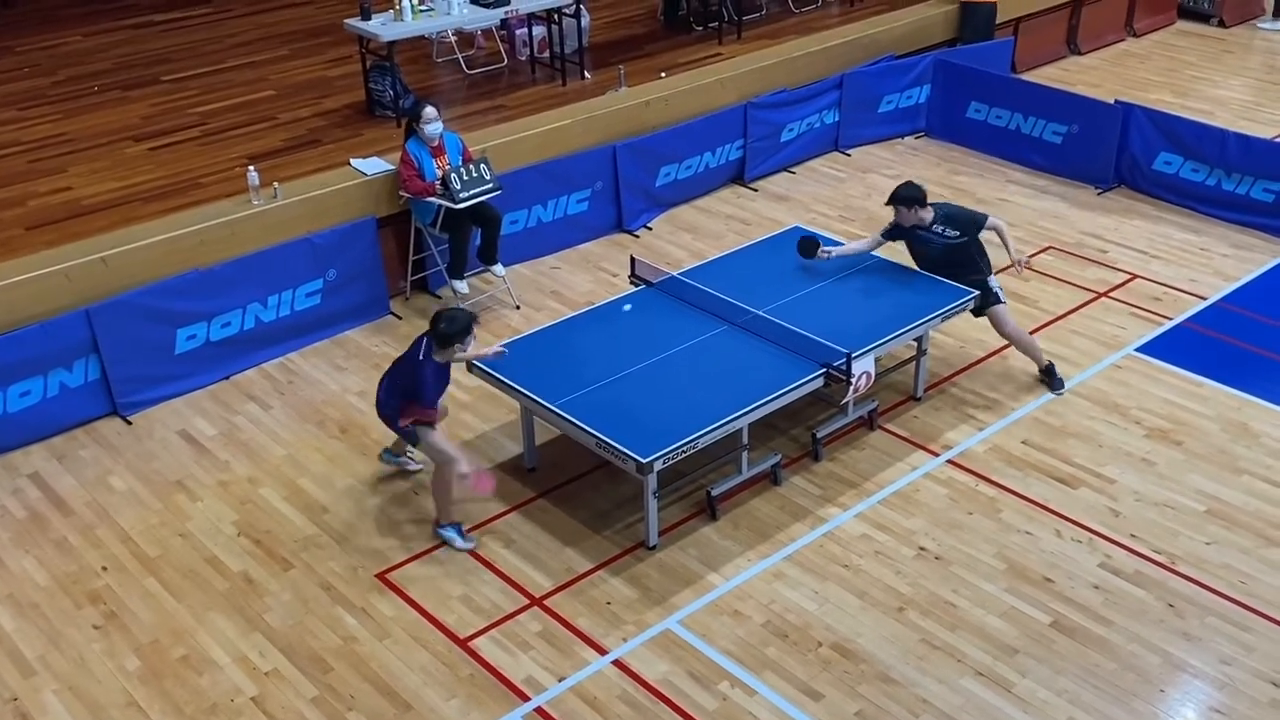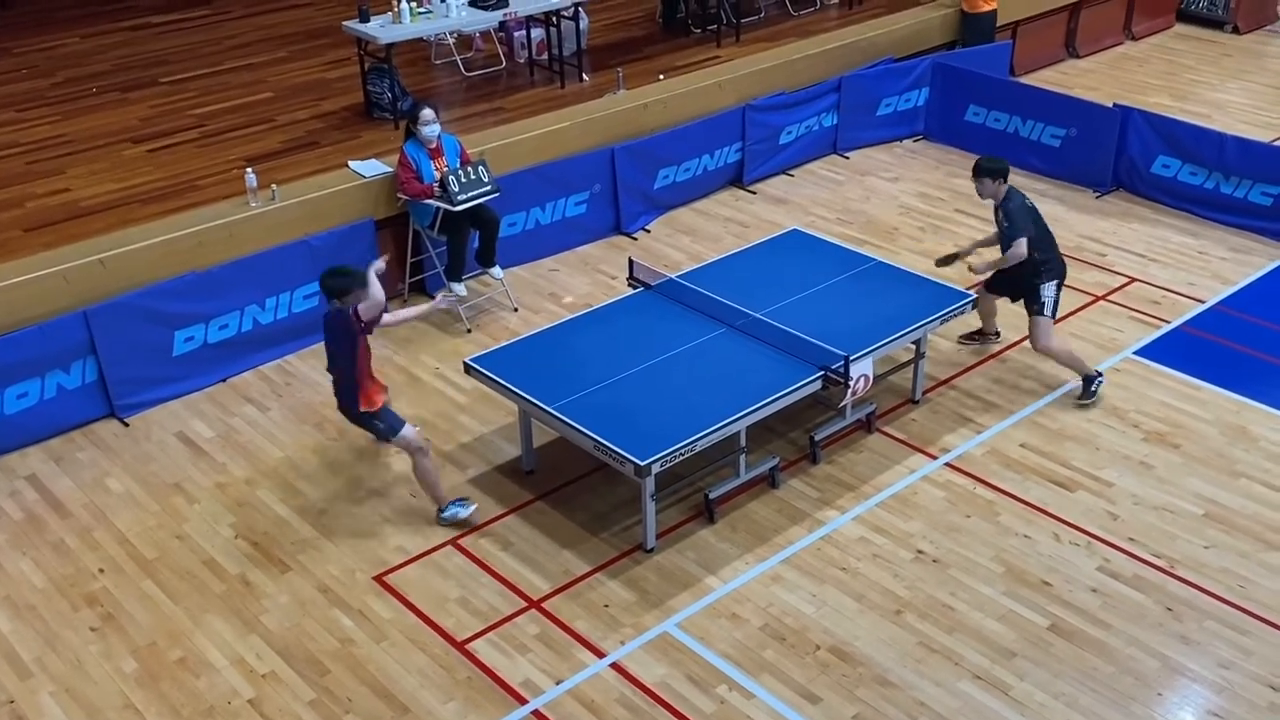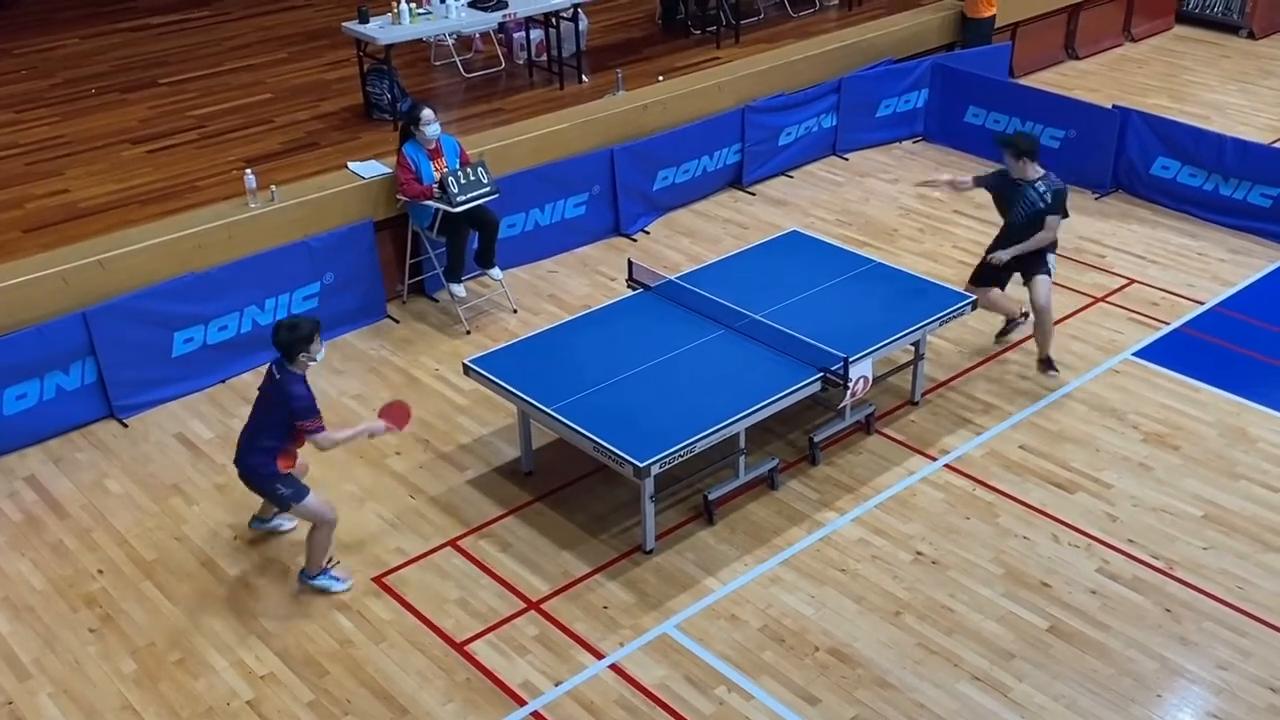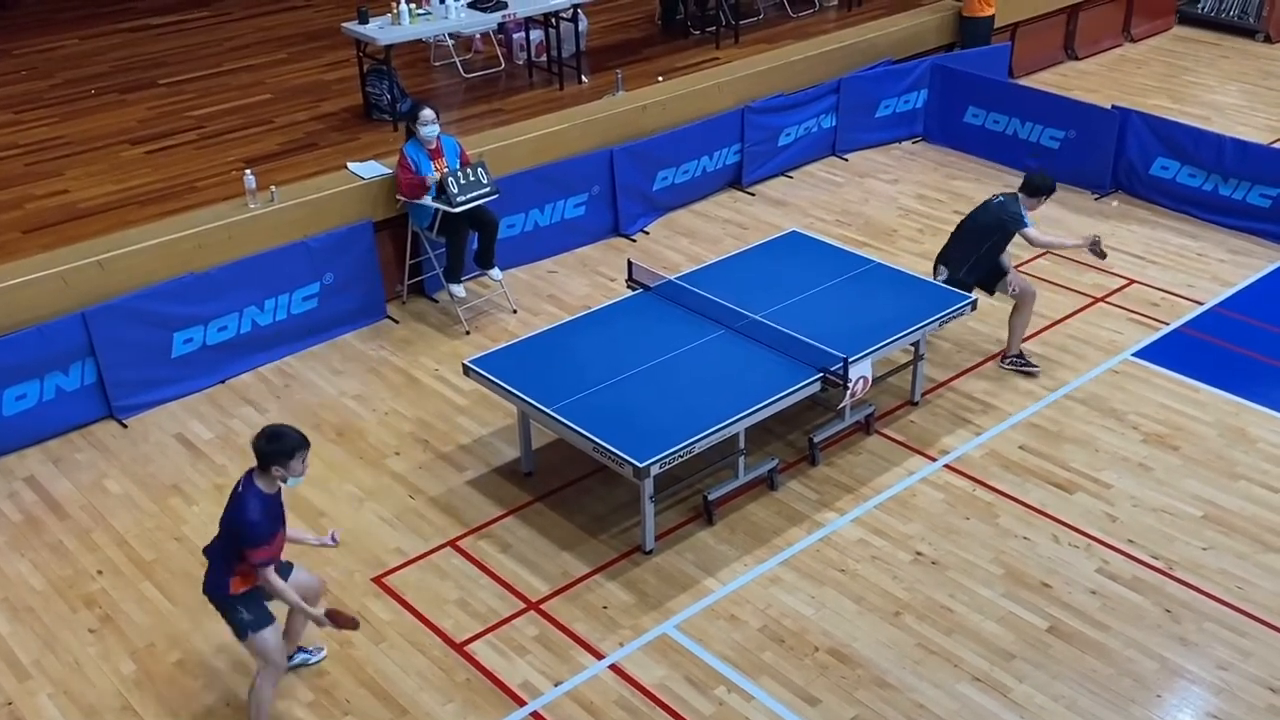
dt=0.5s
person 1, frame 1
left shoulder: (432, 339)
right shoulder: (427, 380)
right elbow: (428, 422)
left wrist: (480, 354)
right wrist: (457, 461)
left hip: (398, 395)
right hip: (398, 411)
left knee: (433, 420)
right knee: (446, 459)
left ankle: (395, 453)
right ankle: (446, 524)
person 1, frame 2
left shoulder: (348, 316)
right shoulder: (340, 320)
left elbow: (386, 319)
right elbow: (376, 304)
left wrist: (430, 306)
right wrist: (371, 274)
left hip: (359, 391)
right hip: (361, 404)
left knee: (384, 403)
right knee: (419, 447)
left ankle: (385, 434)
right ankle: (445, 507)
person 1, frame 3
left shoulder: (278, 368)
right shoulder: (298, 395)
right elbow: (323, 442)
right wrist: (366, 428)
left hip: (250, 453)
right hip: (262, 468)
left knee: (298, 470)
right knee: (327, 517)
left ankle: (264, 518)
right ankle: (314, 574)
person 1, frame 4
left shoulder: (261, 481)
right shoulder: (253, 517)
left elbow: (276, 532)
right elbow: (268, 577)
left wrist: (318, 540)
right wrist: (311, 614)
left hip: (251, 570)
right hip: (232, 587)
left knee: (315, 587)
right knee: (275, 662)
left ankle: (291, 651)
person 2, frame 1
left shoulder: (952, 215)
right shoulder: (903, 226)
left elbow: (996, 224)
right elbow: (871, 242)
left wrist: (1012, 253)
right wrist: (834, 252)
left hip: (975, 276)
right hip: (937, 278)
left knee: (1009, 330)
left ankle: (1046, 368)
person 2, frame 2
left shoulder: (1013, 207)
right shoulder: (1002, 202)
left elbow: (1020, 252)
left wrist: (987, 266)
right wrist: (973, 246)
left hip: (1045, 272)
right hip: (1023, 267)
left knee: (1041, 343)
right knee: (983, 296)
left ankle: (1091, 375)
right ankle: (988, 333)
person 2, frame 3
left shoulder: (1055, 189)
right shoulder: (1005, 178)
left elbow: (1049, 234)
right elbow: (966, 184)
left wrist: (1012, 251)
right wrist: (947, 181)
left hip: (1037, 250)
right hip: (1006, 245)
left knee: (1041, 304)
right knee: (976, 296)
left ankle: (1045, 357)
right ankle: (1016, 314)
person 2, frame 4
left shoulder: (1008, 203)
right shoulder: (1011, 210)
left elbow: (996, 244)
right elbow: (1036, 241)
left wrist: (1010, 271)
right wrist: (1080, 243)
left hip: (980, 262)
right hip: (954, 265)
left knee: (1027, 293)
left ankle: (1011, 355)
person 3, frame 1
left shoulder: (452, 139)
right shoulder: (411, 149)
left elbow: (470, 165)
right elbow: (408, 183)
right wrist: (432, 188)
right hip: (433, 204)
left knee: (493, 216)
right knee: (462, 225)
left ankle: (488, 258)
right ankle: (455, 274)
person 3, frame 2
left shoulder: (451, 142)
right shoulder: (410, 152)
right elbow: (407, 186)
right wrist: (431, 190)
right hip: (431, 208)
left knee: (491, 219)
right knee: (461, 227)
left ankle: (486, 260)
right ankle: (454, 276)
person 3, frame 3
left shoulder: (450, 142)
right shoulder: (408, 152)
right elbow: (406, 187)
right wrist: (430, 191)
right hip: (429, 209)
left knee: (491, 220)
right knee: (460, 228)
left ankle: (486, 261)
right ankle: (453, 277)
person 3, frame 4
left shoulder: (450, 143)
right shoulder: (409, 152)
right elbow: (405, 188)
right wrist: (424, 182)
right hip: (430, 209)
left knee: (490, 221)
right knee: (459, 228)
left ankle: (485, 262)
right ankle: (452, 278)
